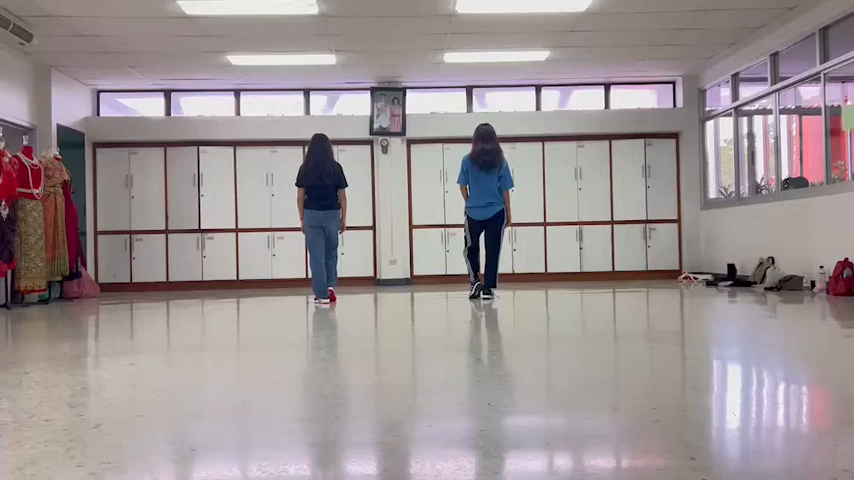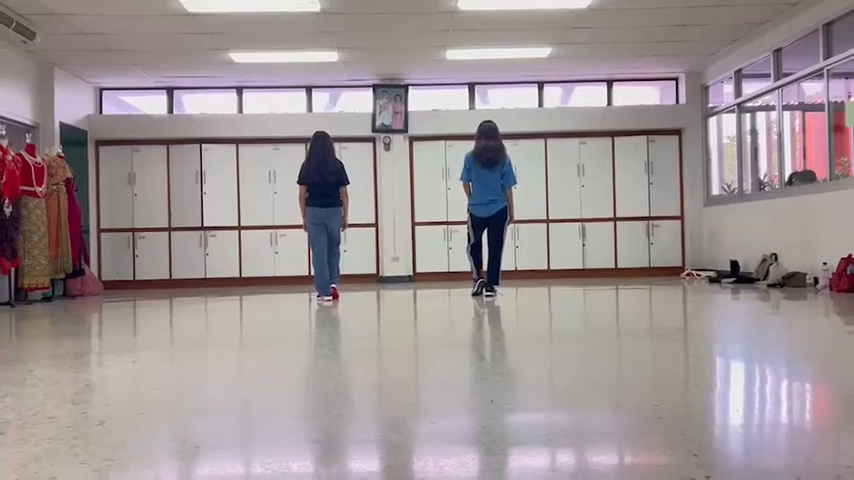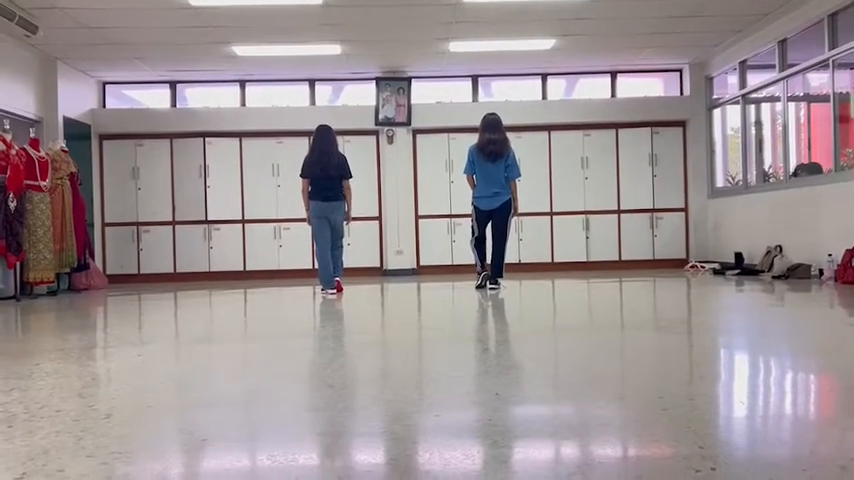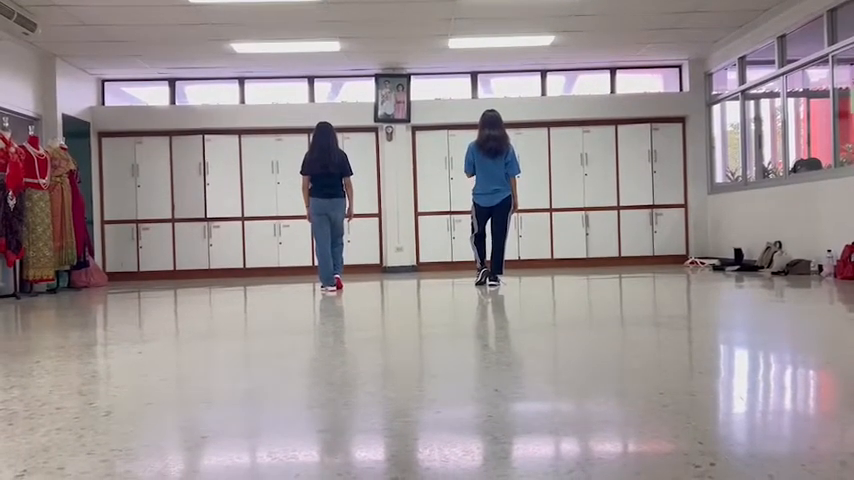
dt=1s
person 1, frame 1
left shoulder: (467, 160)
right shoulder: (500, 161)
left elbow: (463, 187)
right elbow: (505, 190)
right wrist: (508, 213)
left hip: (474, 213)
right hip: (496, 213)
left knee: (471, 249)
right knee: (492, 251)
left ankle: (475, 281)
right ankle: (488, 288)
person 1, frame 2
left shoulder: (470, 158)
right shoulder: (503, 158)
left elbow: (465, 184)
right elbow: (508, 187)
right wrist: (511, 209)
left hip: (476, 210)
right hip: (499, 210)
left knee: (474, 245)
right knee: (495, 248)
left ankle: (478, 278)
right ankle: (491, 285)
person 1, frame 3
left shoulder: (474, 150)
right shoulder: (506, 151)
left elbow: (469, 177)
right elbow: (512, 179)
right wrist: (515, 201)
left hip: (481, 202)
right hip: (503, 202)
left knee: (478, 238)
right knee: (499, 241)
left ankle: (482, 270)
right ankle: (494, 278)
person 1, frame 4
left shoulder: (474, 148)
right shoulder: (506, 148)
left elbow: (469, 173)
right elbow: (512, 176)
right wrist: (515, 198)
left hip: (481, 199)
right hip: (503, 199)
left knee: (478, 234)
right knee: (499, 238)
left ankle: (482, 267)
right ankle: (494, 275)
person 2, frame 1
left shoulder: (305, 169)
right shoulder: (336, 168)
left elbow: (300, 197)
right elbow: (342, 196)
left wrist: (302, 219)
right wrist: (343, 218)
left hip: (312, 214)
right hip: (332, 214)
left knee: (316, 255)
right knee: (331, 253)
left ankle: (322, 294)
right ankle: (330, 286)
person 2, frame 2
left shoulder: (307, 166)
right shoulder: (337, 165)
left elbow: (302, 195)
right elbow: (344, 193)
left wrist: (304, 216)
right wrist: (345, 215)
left hip: (314, 212)
right hip: (334, 211)
left knee: (319, 252)
right knee: (333, 250)
left ankle: (325, 292)
right ankle: (333, 283)
person 2, frame 3
left shoulder: (310, 160)
right shoulder: (340, 159)
left elbow: (305, 189)
right elbow: (347, 187)
left wrist: (307, 210)
right wrist: (349, 209)
left hip: (317, 206)
right hip: (337, 205)
left knee: (322, 246)
right knee: (337, 243)
left ankle: (329, 284)
right ankle: (337, 276)
person 2, frame 4
left shoulder: (310, 157)
right shoulder: (340, 156)
left elbow: (305, 185)
right elbow: (348, 184)
left wrist: (307, 207)
right wrist: (351, 205)
left hip: (317, 202)
right hip: (337, 202)
left knee: (322, 243)
right knee: (337, 240)
left ankle: (328, 282)
right ankle: (337, 274)
